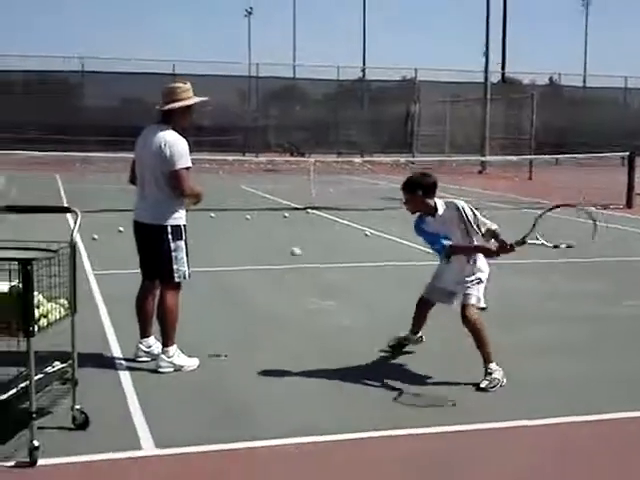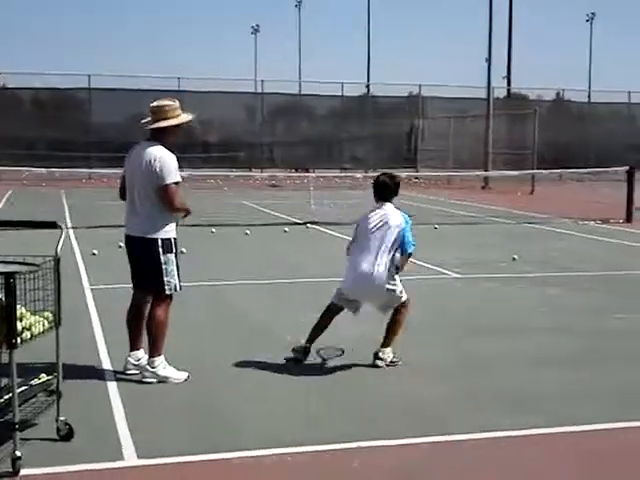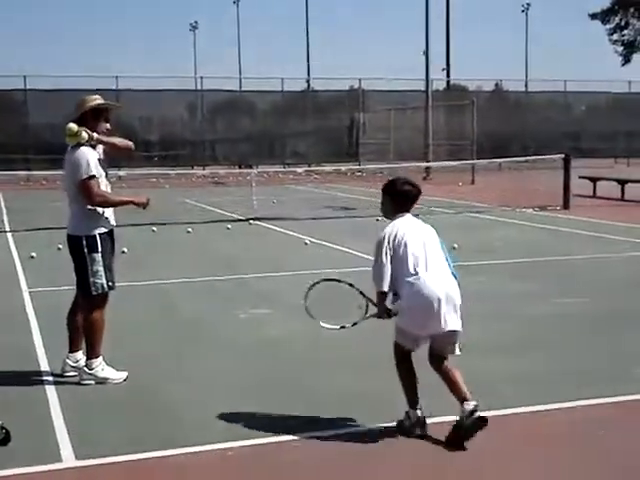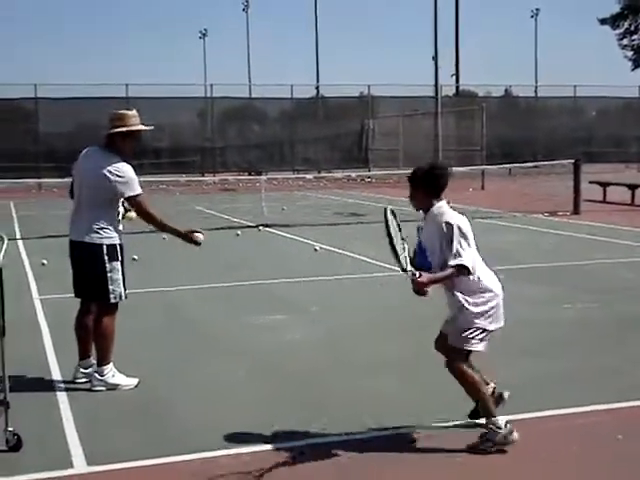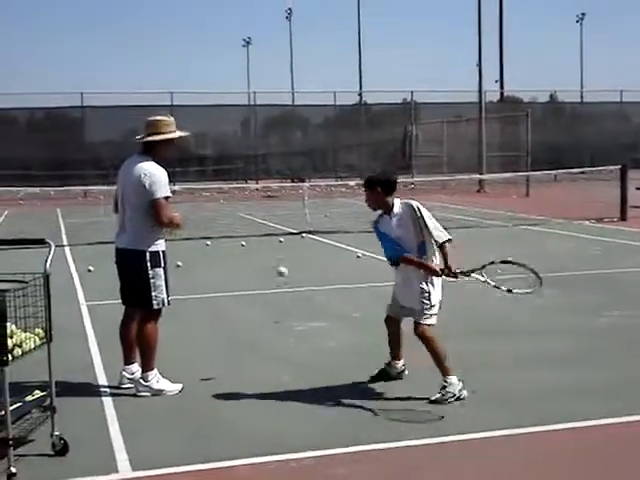
dt=1s
person 1, frame 1
left shoulder: (146, 135)
right shoulder: (175, 141)
left elbow: (134, 177)
right elbow: (183, 188)
right wrist: (198, 193)
left hip: (143, 220)
right hip: (166, 224)
left knee: (150, 283)
right knee: (170, 287)
left ankle: (146, 343)
right ankle: (168, 353)
person 1, frame 2
left shoulder: (135, 152)
right shoulder: (164, 157)
left elbow: (124, 193)
right elbow: (173, 202)
right wrist: (186, 208)
left hip: (135, 234)
right hip: (157, 237)
left knee: (141, 295)
right knee: (161, 299)
left ankle: (135, 356)
right ankle: (155, 364)
person 1, frame 3
left shoulder: (94, 148)
right shoulder: (82, 154)
left elbow: (129, 146)
right elbow: (95, 197)
left wrist: (100, 139)
right wrist: (132, 200)
left hip: (94, 232)
right hip: (91, 235)
left knee: (84, 297)
right knee: (97, 300)
left ankle: (74, 359)
right ankle: (93, 366)
person 1, frame 4
left shoulder: (86, 155)
right shoulder: (119, 170)
left elbow: (73, 193)
right elbow: (146, 214)
right wrist: (180, 233)
left hip: (78, 240)
right hip: (102, 244)
left knee: (88, 305)
right knee: (106, 308)
left ankle: (84, 366)
right ankle: (103, 372)
person 1, frame 5
left shoulder: (128, 165)
right shoulder: (154, 172)
right elbow: (163, 217)
right wrist: (176, 220)
left hip: (125, 247)
right hip: (145, 252)
left knee: (132, 311)
right knee: (149, 315)
left ankle: (130, 370)
right ankle: (148, 378)
person 2, frame 1
left shoulder: (457, 207)
right shoulder: (421, 225)
left elbow: (488, 228)
right elbow: (449, 249)
left wrist: (499, 243)
right wrist: (483, 248)
left hip: (472, 271)
right hip: (448, 271)
left knee: (469, 316)
right knee: (422, 305)
left ankle: (493, 370)
right ankle: (413, 336)
person 2, frame 2
left shoulder: (364, 219)
right shoulder: (401, 218)
right elbow: (406, 252)
right wrist: (399, 267)
left hip: (355, 275)
right hip: (380, 277)
left knee: (333, 308)
right knee: (403, 305)
left ankle: (306, 347)
right ankle: (384, 352)
person 2, frame 3
left shoulder: (389, 233)
right shoulder: (428, 229)
left elbow: (383, 279)
left wrist: (381, 306)
left hip: (419, 297)
right hip: (449, 294)
left knee: (402, 353)
right knee: (439, 359)
left ankle: (414, 417)
right ankle: (468, 406)
person 2, frame 4
left shoulder: (450, 221)
right shoulder: (426, 226)
left elbow: (463, 263)
right elbow: (421, 265)
left wrist: (433, 277)
right wrist: (419, 280)
left hip: (480, 297)
right hip: (465, 298)
left knee: (455, 361)
right knee: (443, 344)
left ankle: (498, 426)
right ankle: (489, 390)
person 2, frame 5
left shoulder: (412, 208)
right shoulder: (379, 224)
left elbow: (439, 236)
right elbow: (396, 255)
left wrist: (447, 263)
right wrist: (426, 266)
left hip: (424, 280)
right hip: (406, 280)
left knee: (423, 329)
right knee: (391, 319)
left ankle: (453, 384)
right ankle: (396, 364)
